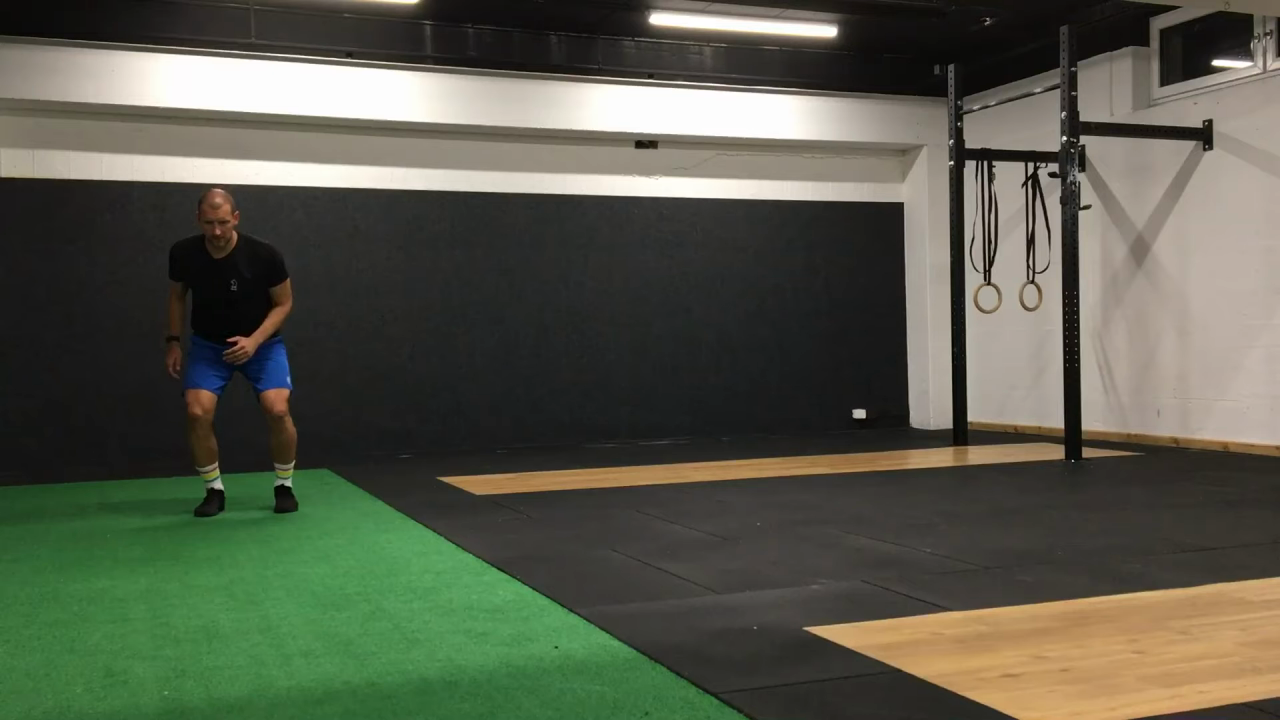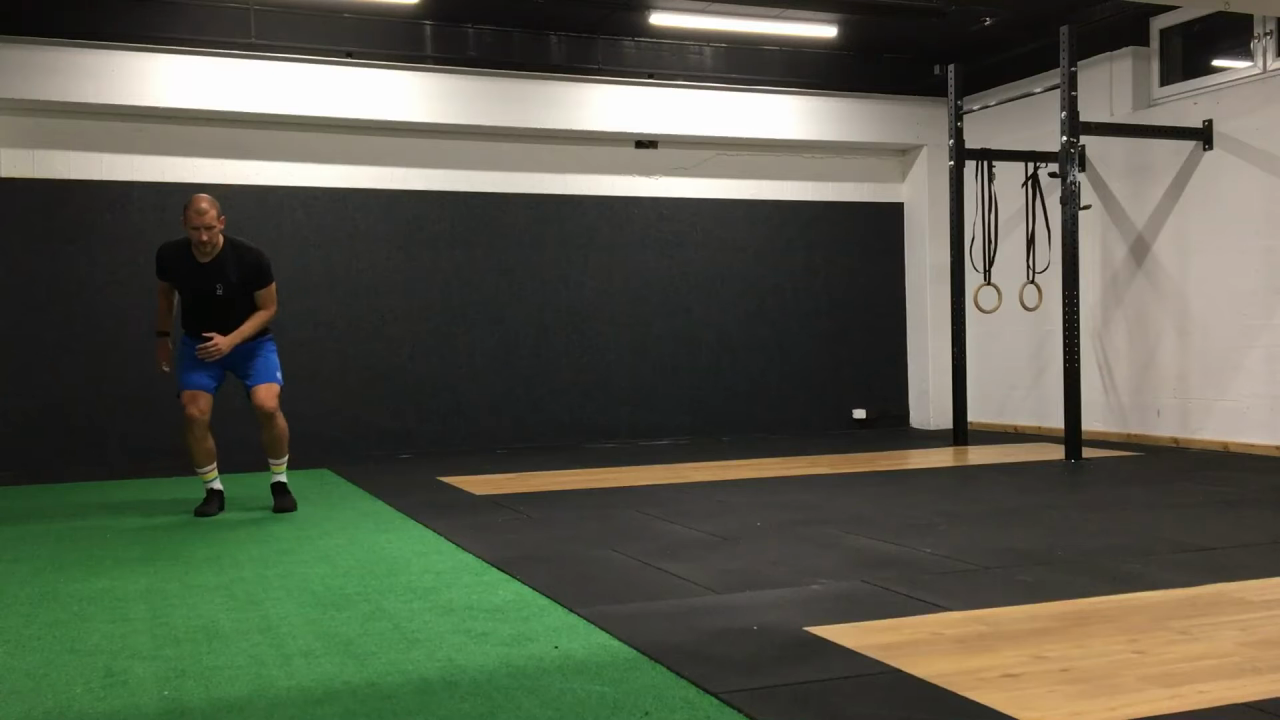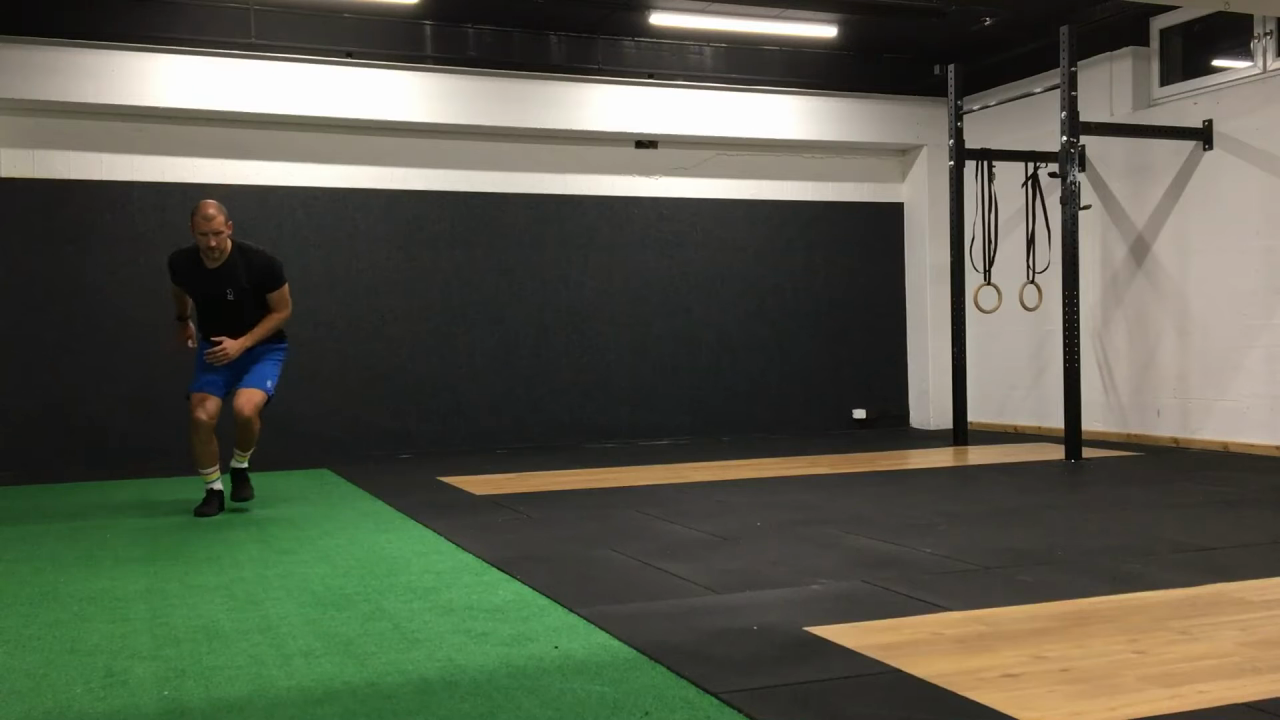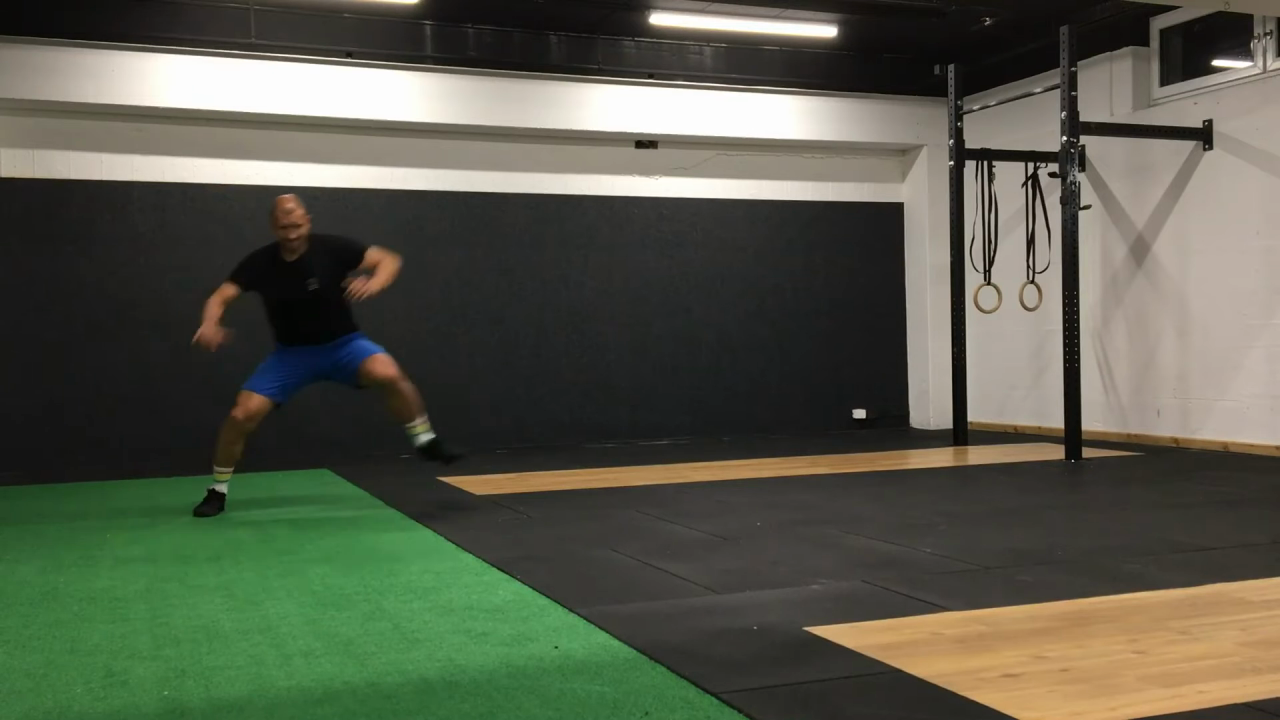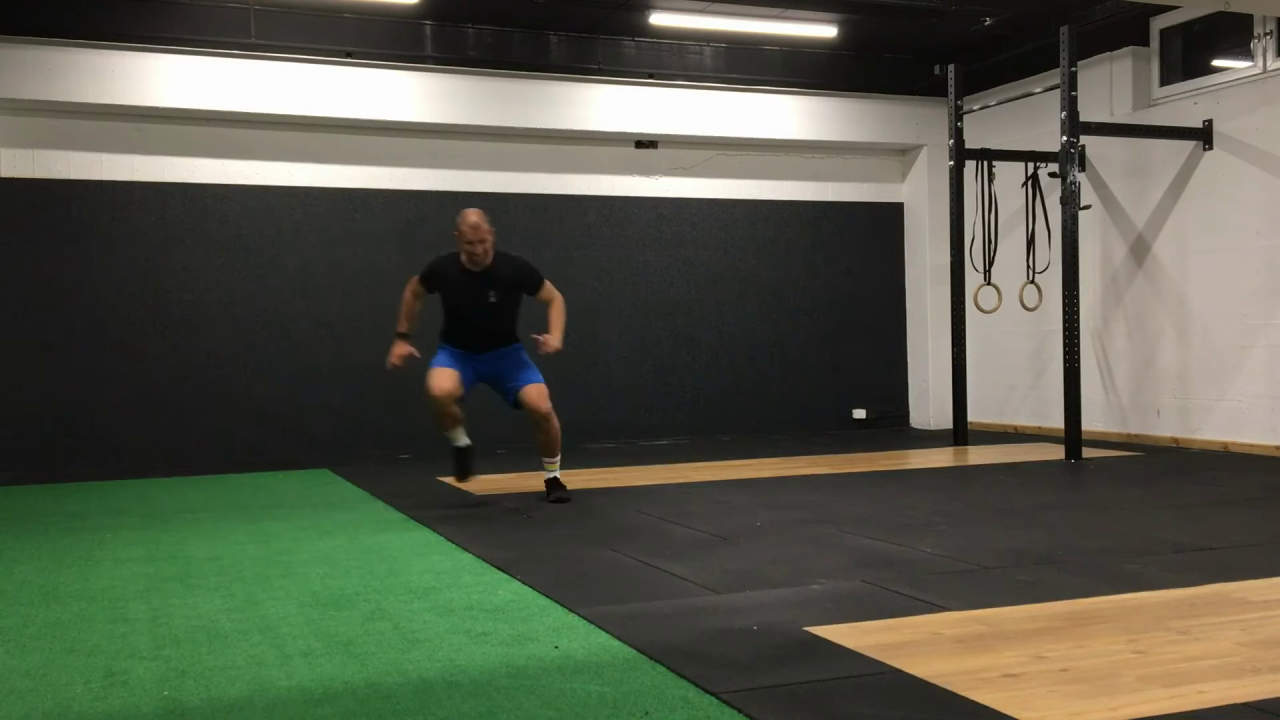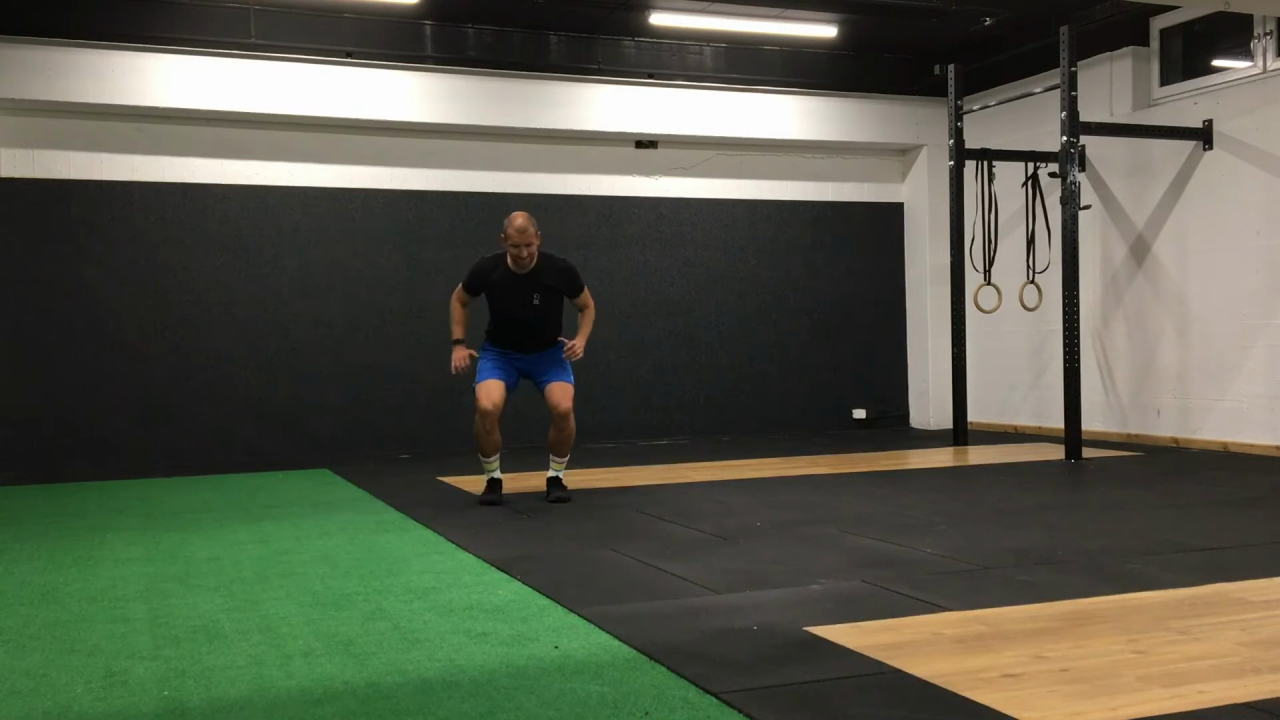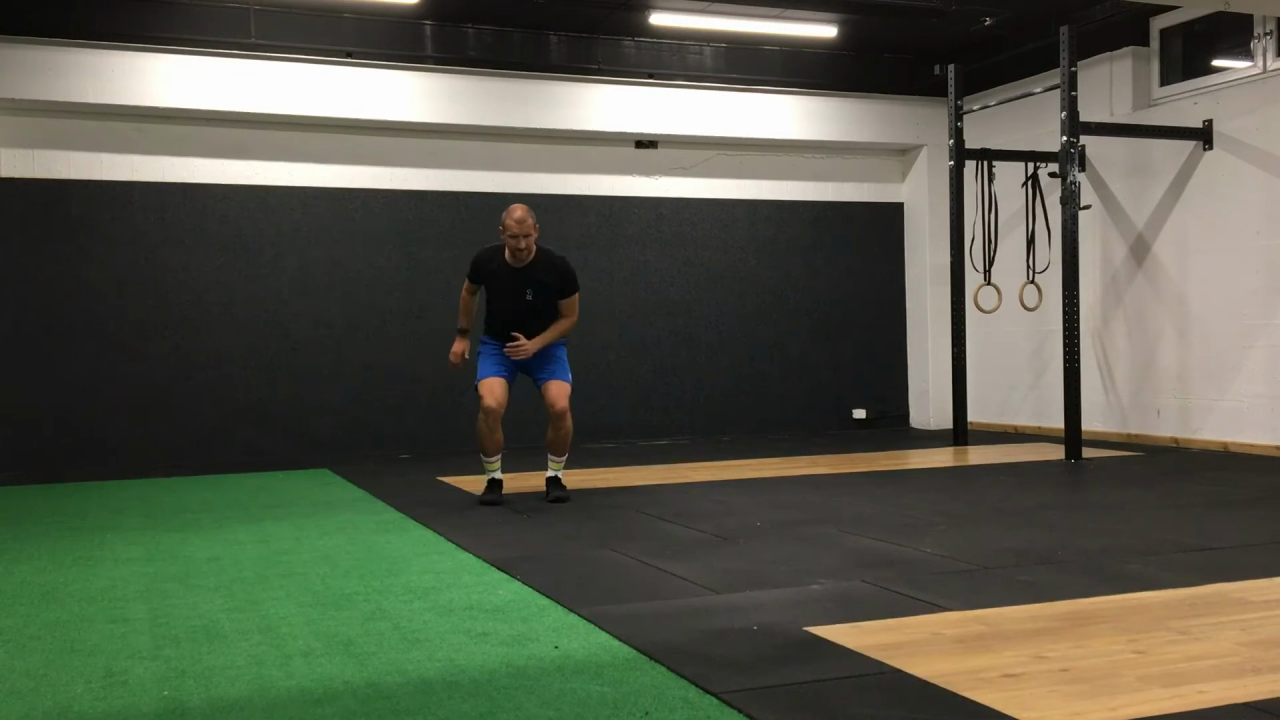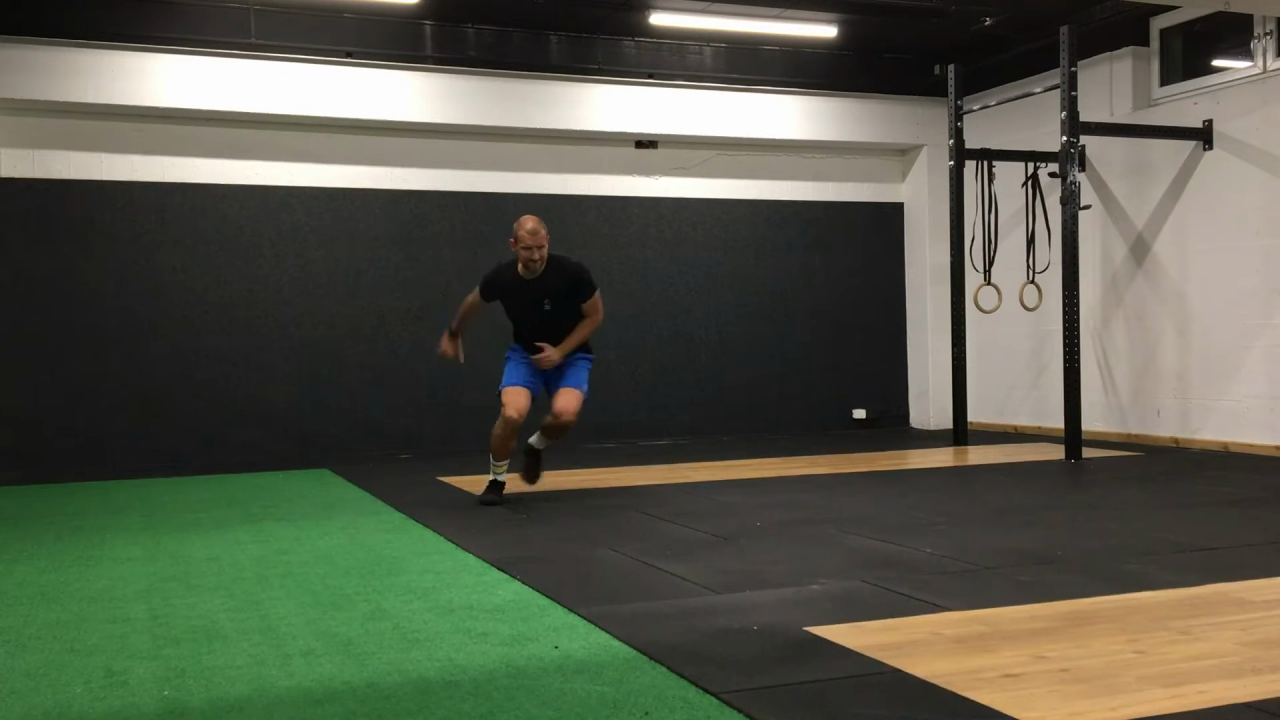
dt=0.4s
person 1, frame 1
left shoulder: (264, 255)
right shoulder: (183, 253)
left elbow: (283, 303)
right elbow: (177, 295)
left wrist: (254, 340)
right wrist: (173, 342)
left hip: (260, 344)
right hip: (208, 345)
left knee: (278, 410)
right knee: (197, 412)
left ankle: (284, 486)
right ankle: (214, 490)
person 1, frame 2
left shoulder: (250, 258)
right shoulder: (169, 255)
left elbow: (268, 308)
right elbow: (166, 293)
left wrist: (230, 340)
right wrist: (163, 337)
left hip: (251, 341)
right hip: (198, 343)
left knee: (268, 406)
right knee: (194, 415)
left ankle: (280, 483)
right ankle: (214, 490)
person 1, frame 3
left shoulder: (260, 262)
right shoulder: (181, 262)
left elbow: (283, 309)
left wrist: (241, 344)
right wrist: (183, 322)
left hip: (263, 347)
right hip: (214, 347)
left knee: (244, 410)
right knee: (201, 418)
left ankle: (240, 468)
right ankle: (214, 490)
person 1, frame 4
left shoulder: (334, 247)
right shoulder: (259, 264)
left elbow: (388, 260)
right elbow: (218, 299)
left wrist: (374, 283)
right wrist: (209, 325)
left hip: (343, 343)
right hip: (291, 353)
left knee: (388, 376)
right knee: (241, 416)
left ankle: (425, 441)
right ankle: (218, 491)
person 1, frame 5
left shoulder: (515, 268)
right shoulder: (443, 268)
left elbow: (554, 299)
right elbow: (413, 292)
left wrist: (556, 336)
right wrist: (402, 338)
left hip: (504, 352)
right hip: (457, 352)
left knee: (542, 408)
right knee: (441, 393)
left ankle: (553, 478)
right ankle: (461, 445)
person 1, frame 6
left shoulder: (561, 270)
right shoulder: (487, 270)
left elbow: (586, 306)
right elbow: (458, 301)
left wrist: (581, 339)
right wrist: (459, 344)
left hip: (547, 352)
right hip: (499, 352)
left knee: (563, 408)
right knee: (486, 408)
left ankle: (555, 477)
right ankle: (493, 479)
person 1, frame 7
left shoulder: (558, 267)
right shoulder: (485, 260)
left elbow: (569, 316)
right elbow: (469, 292)
left wrist: (535, 345)
right wrist: (462, 335)
left hip: (544, 344)
right hip: (496, 344)
left knee: (559, 407)
right knee: (491, 406)
left ankle: (554, 477)
right ankle: (493, 479)
person 1, frame 8
left shoulder: (572, 272)
right shoulder: (501, 277)
left elbow: (595, 316)
right elbow: (473, 303)
left wrist: (561, 351)
right wrist: (453, 334)
left hip: (570, 356)
right hip: (524, 354)
left knee: (565, 414)
right knee: (512, 415)
left ankle: (537, 445)
right ankle: (497, 480)
